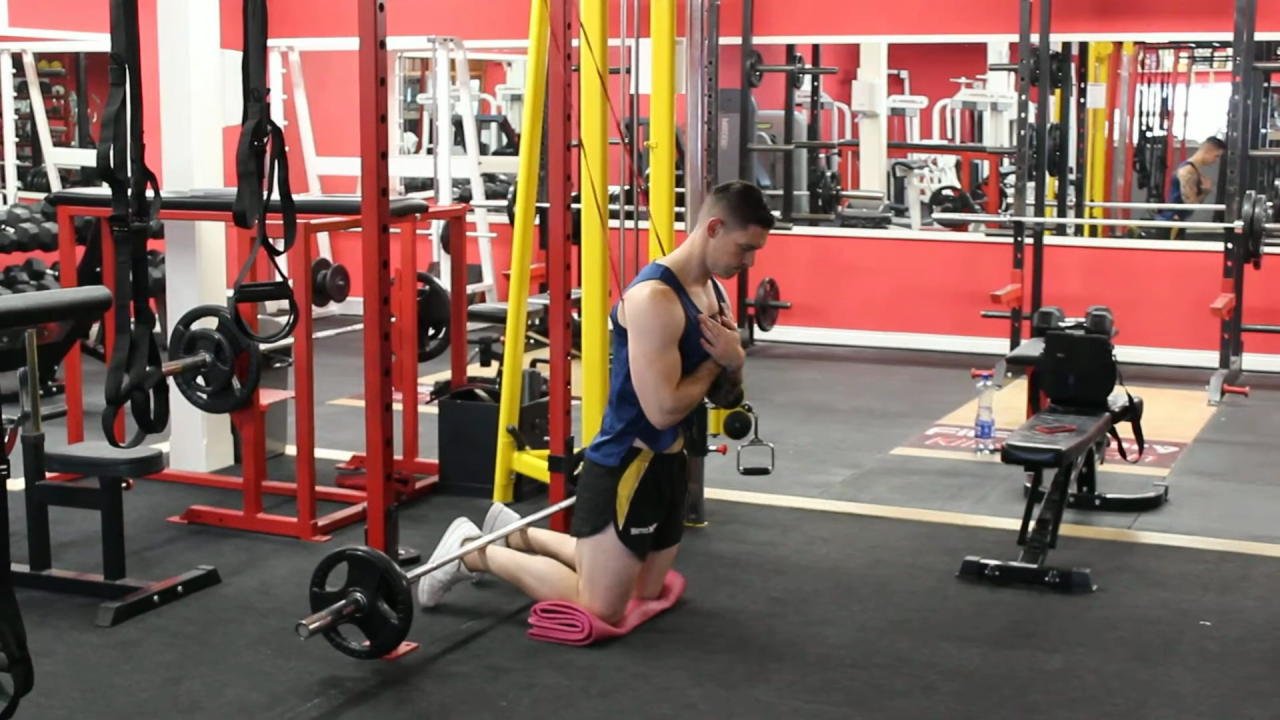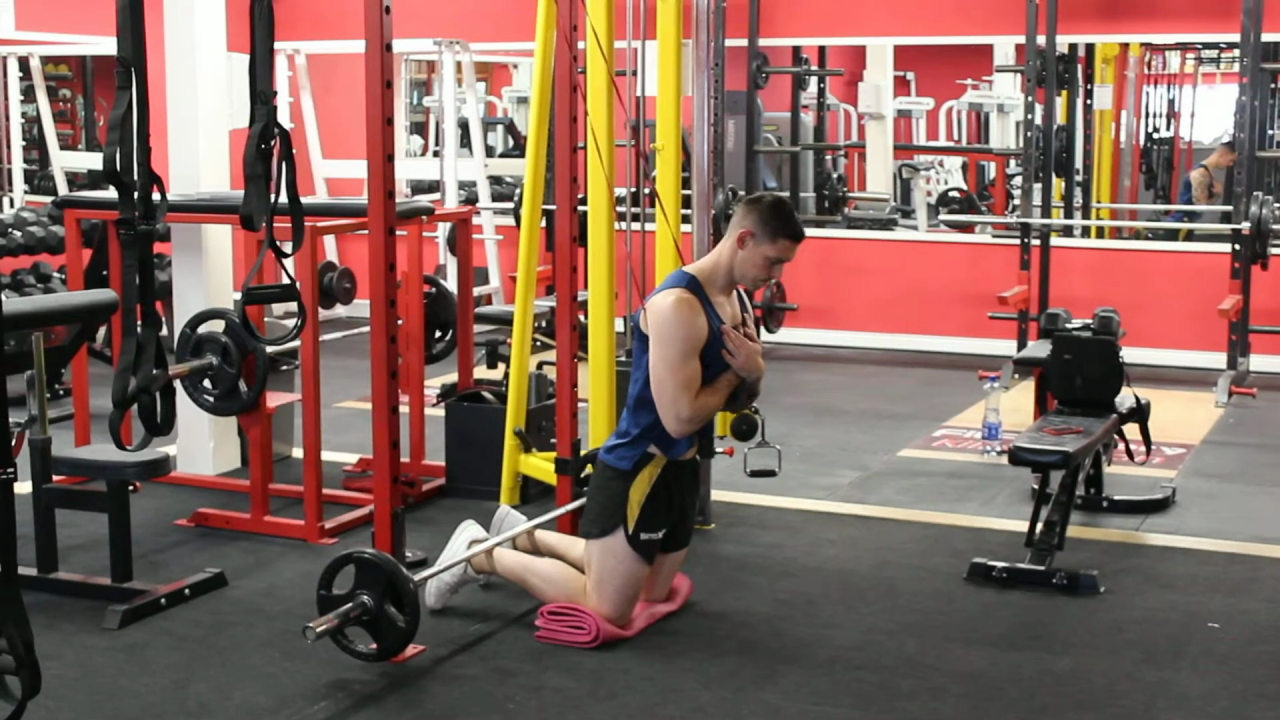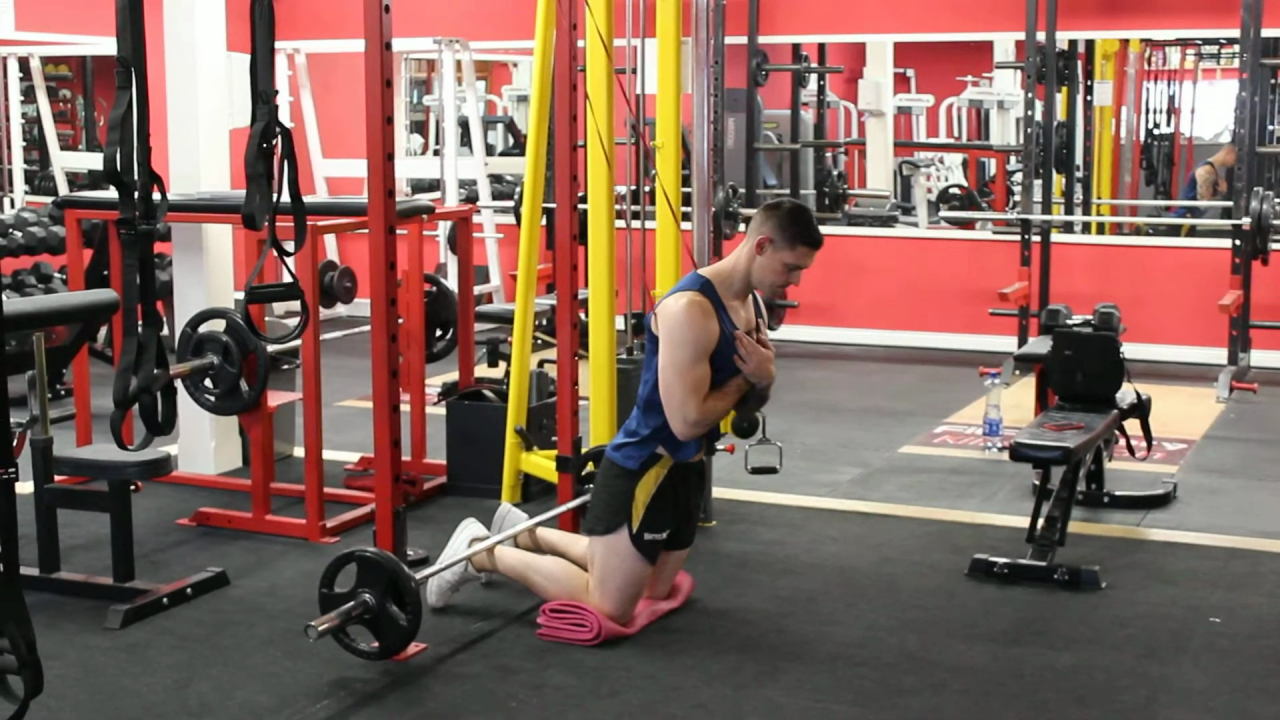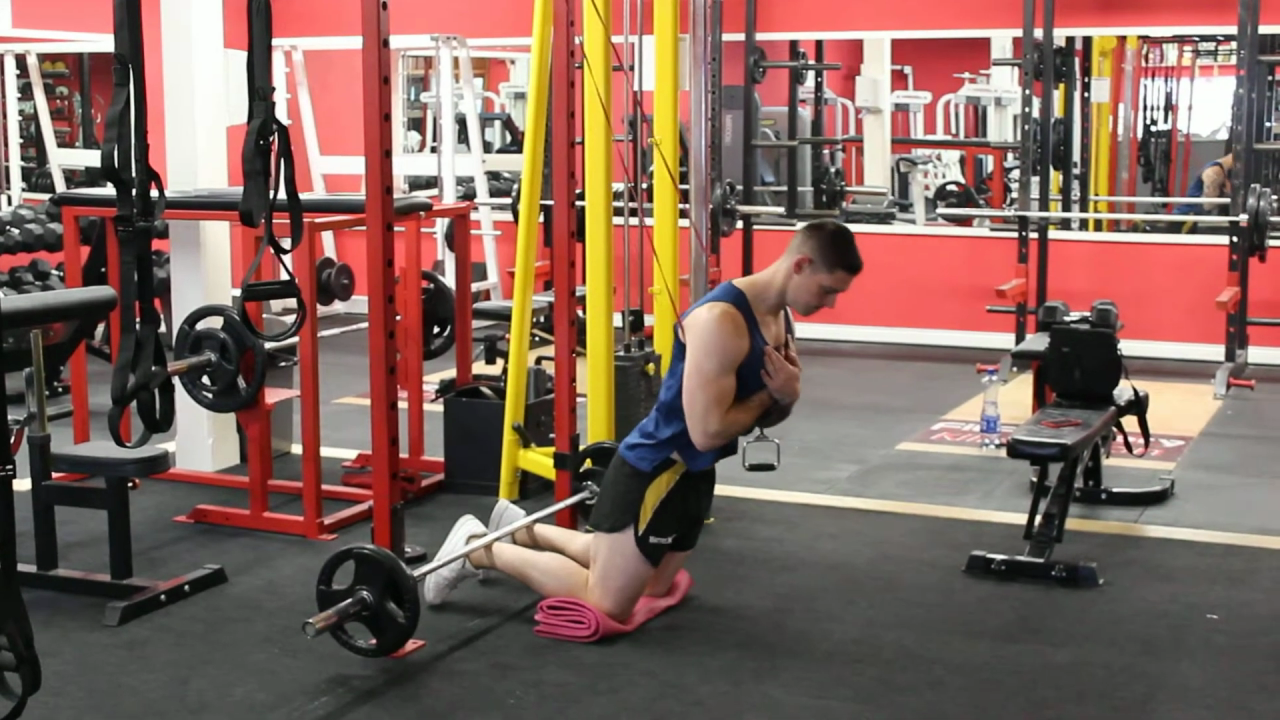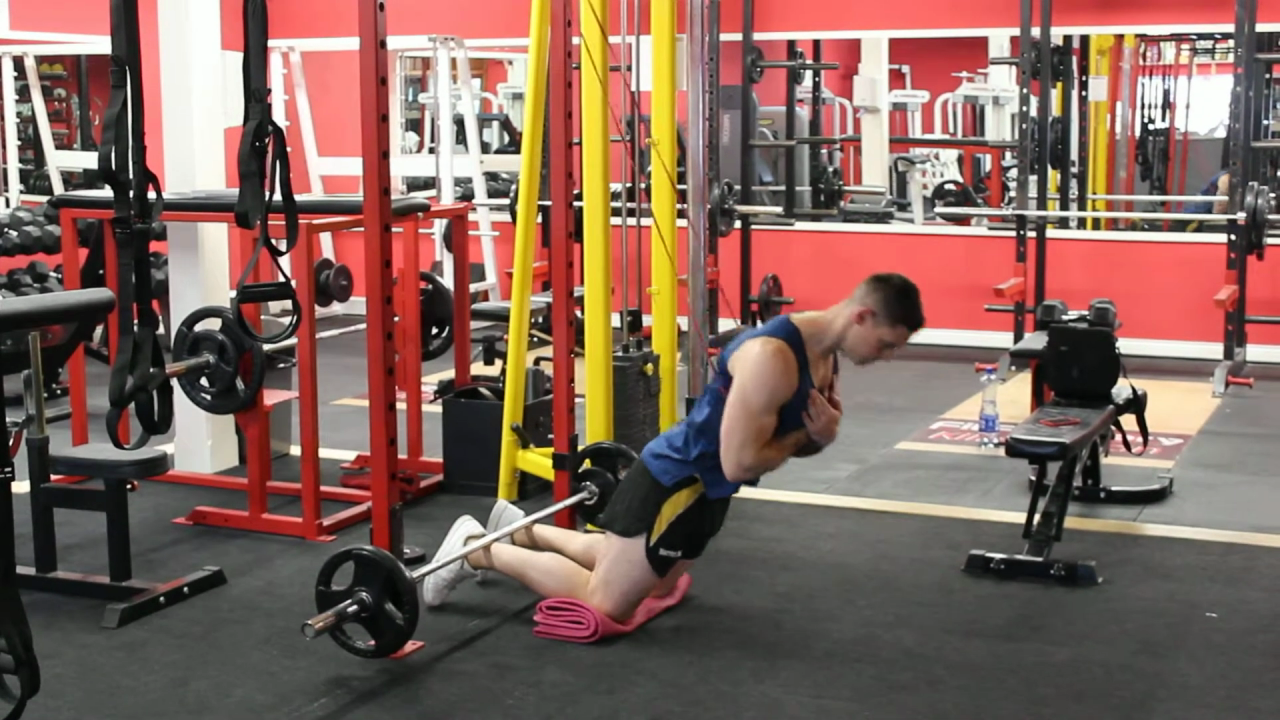
dt=0.5s
person 1, frame 1
left shoulder: (713, 291)
right shoulder: (654, 298)
right elbow: (662, 409)
left wrist: (734, 360)
right wrist: (715, 360)
left hip: (667, 462)
right hip: (627, 466)
left knee: (645, 590)
right knee: (600, 609)
left ankle: (515, 534)
right ankle: (472, 552)
person 1, frame 2
left shoulder: (737, 301)
right shoulder: (678, 305)
left elbow: (738, 400)
right elbow: (680, 418)
left wrist: (754, 372)
right wrist: (736, 369)
left hip: (679, 467)
right hip: (639, 470)
left knee: (652, 592)
right knee: (607, 611)
left ankle: (522, 534)
right ankle: (480, 553)
person 1, frame 3
left shoulder: (751, 303)
right shoulder: (691, 309)
left elbow: (748, 403)
right elbow: (687, 421)
left wrist: (763, 378)
right wrist: (745, 376)
left hip: (684, 469)
right hip: (644, 470)
left knee: (654, 590)
right knee: (608, 610)
left ankle: (524, 532)
right ankle: (482, 552)
person 1, frame 4
left shoulder: (780, 317)
right shoulder: (722, 320)
left elbow: (765, 416)
right elbow: (708, 431)
left wrist: (788, 395)
right wrist: (770, 391)
left hip: (692, 473)
right hip: (655, 472)
left knee: (653, 587)
right knee: (607, 606)
left ankle: (523, 530)
right ankle: (480, 549)
person 1, frame 5
left shoulder: (822, 351)
right shoulder: (773, 358)
left elbow: (788, 433)
right elbow: (738, 463)
left wrist: (824, 425)
right wrist: (805, 432)
left hip: (700, 488)
right hip: (671, 484)
left knee: (645, 584)
right knee: (605, 604)
left ankle: (524, 532)
right ankle: (479, 549)
